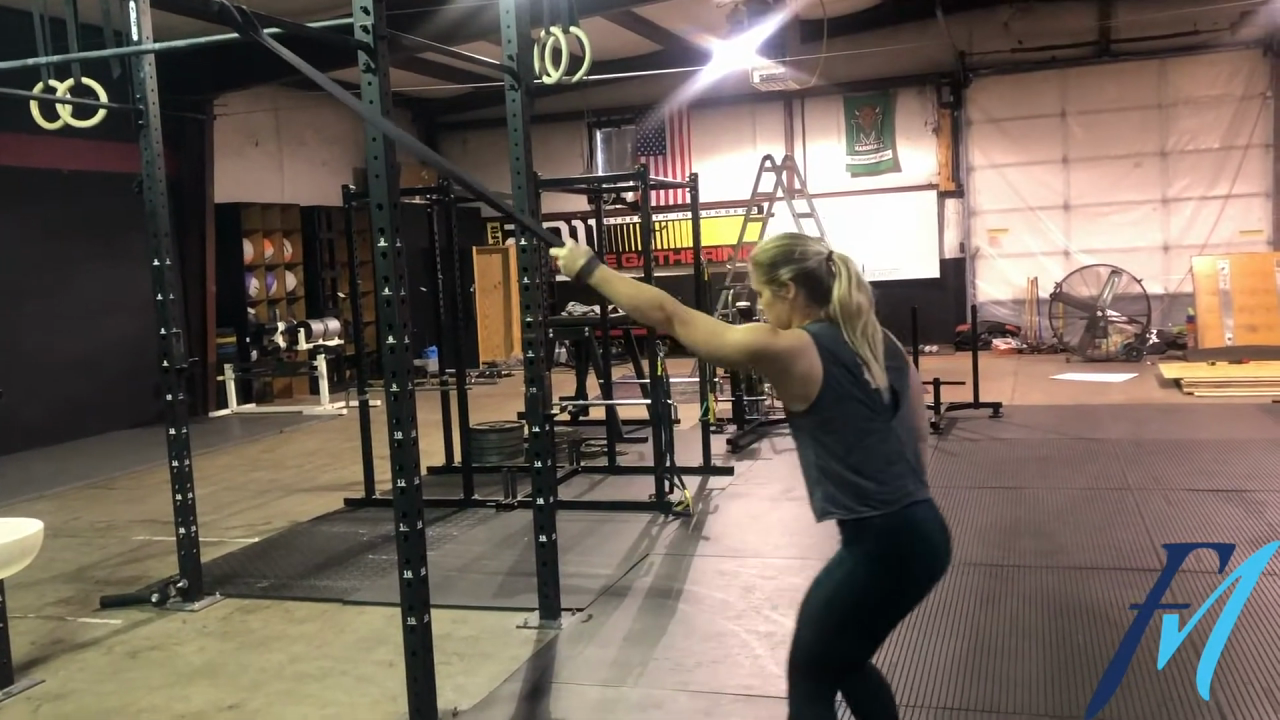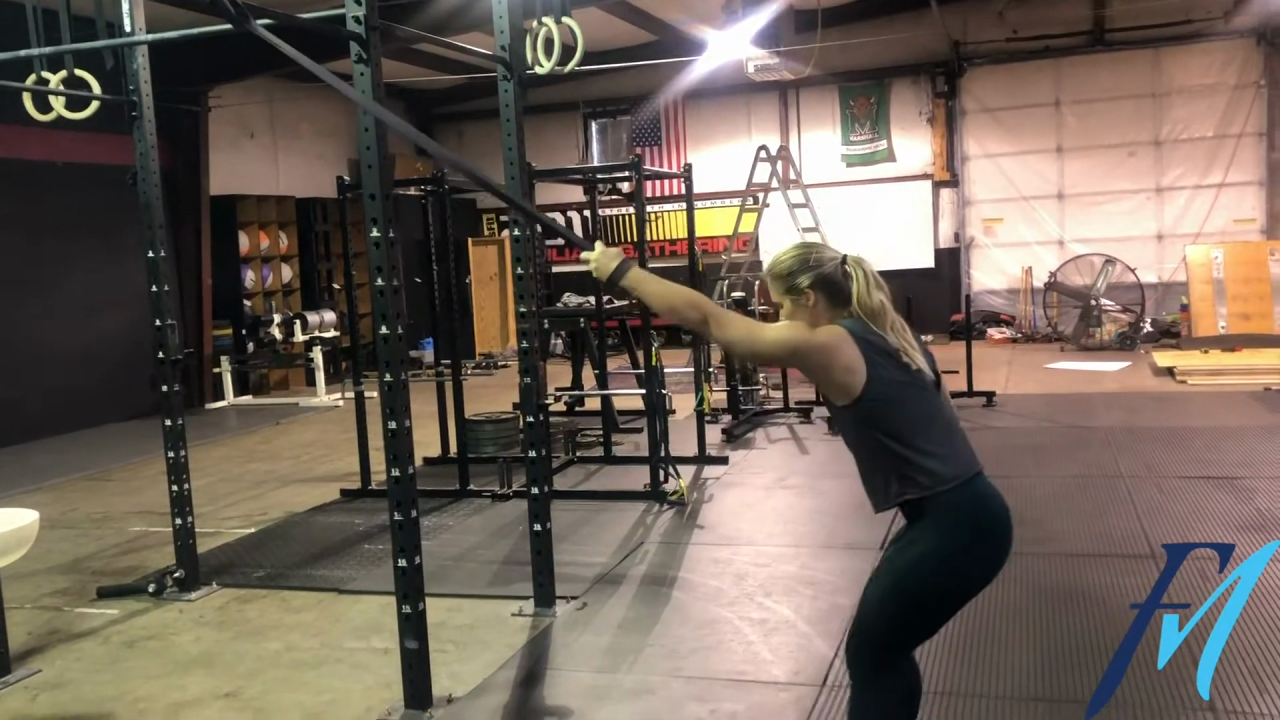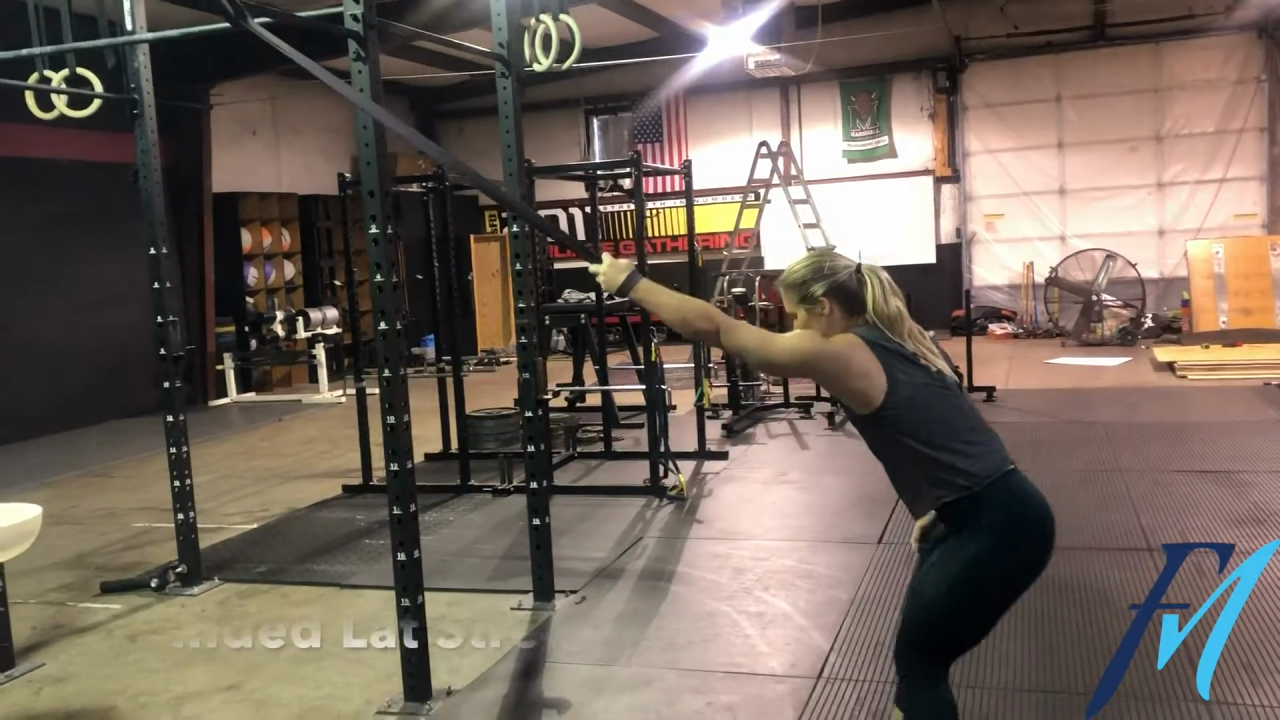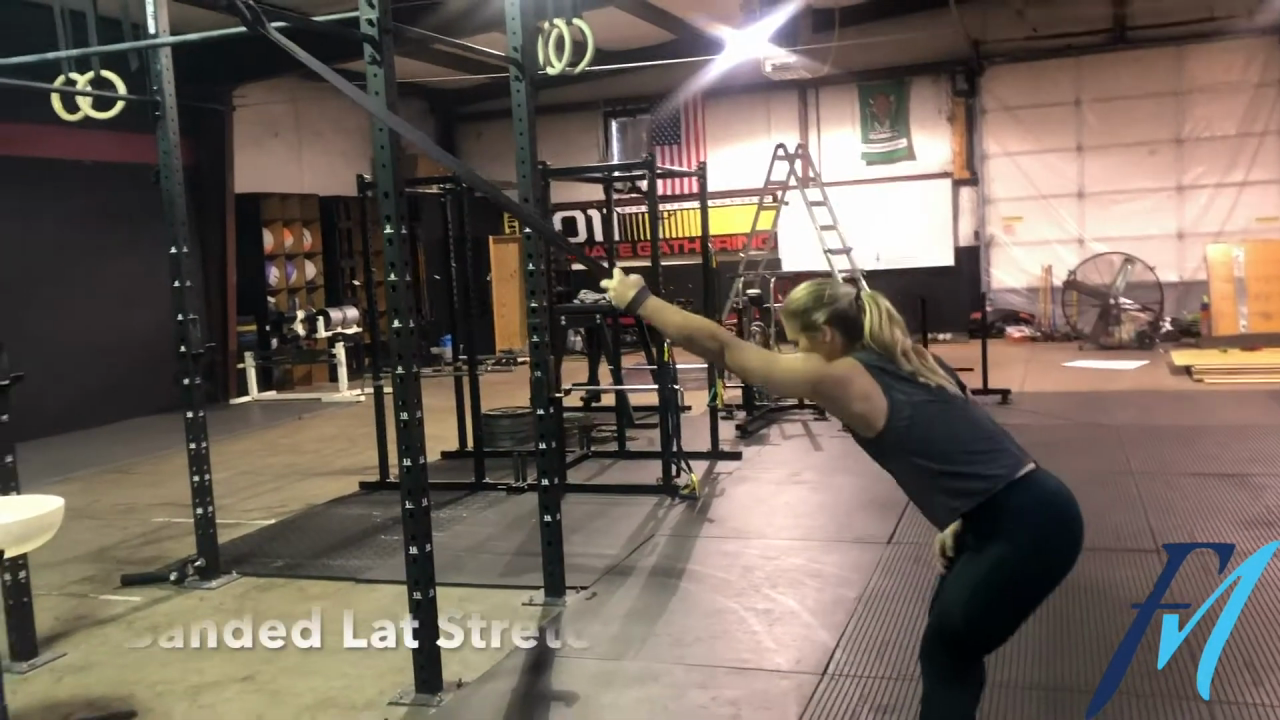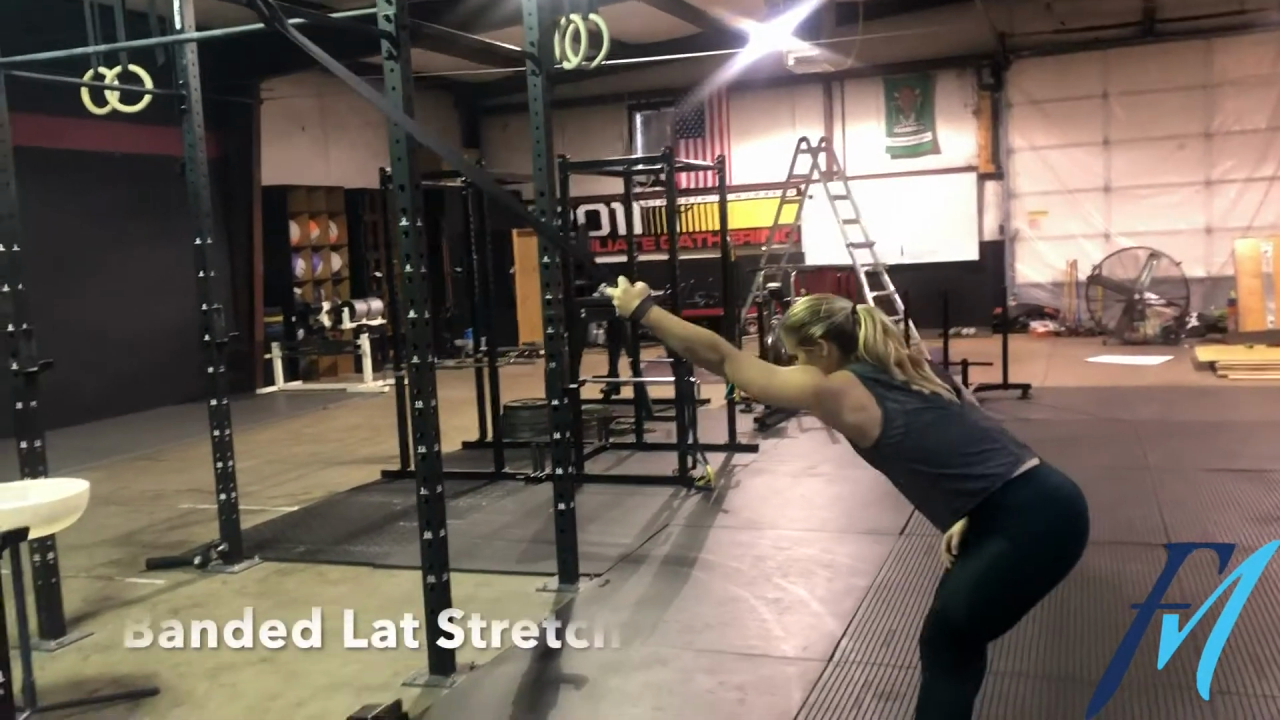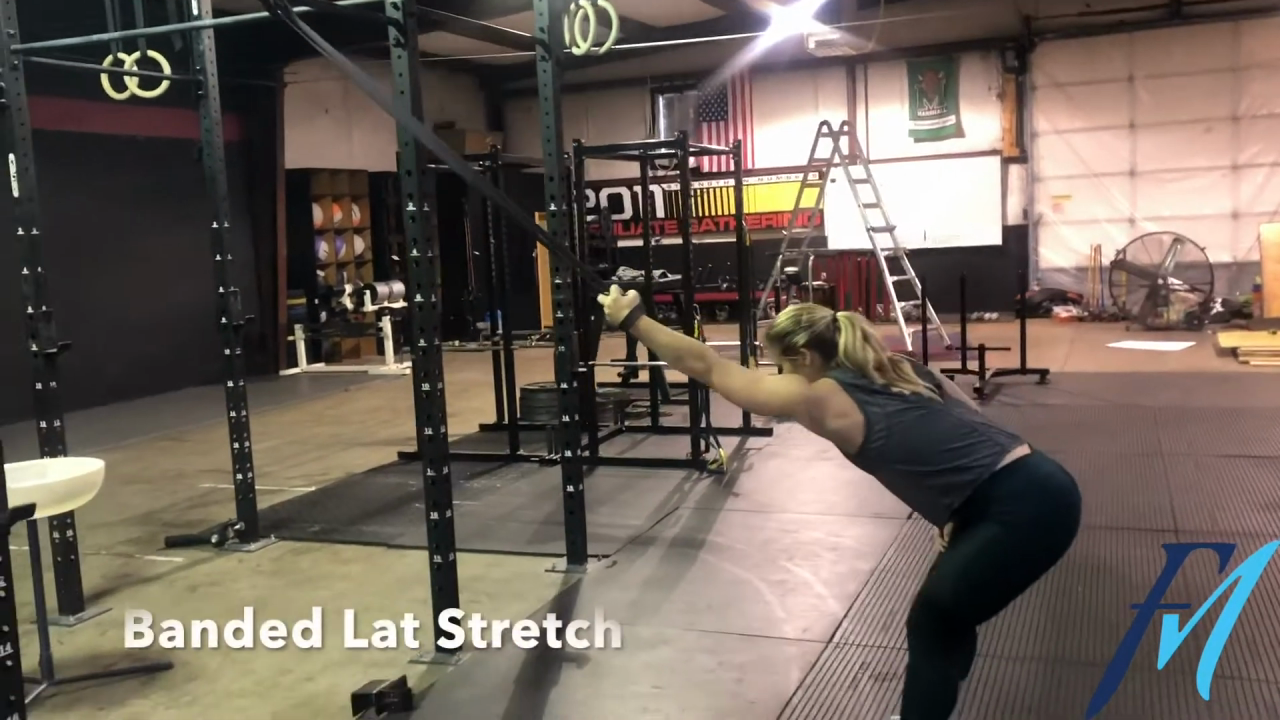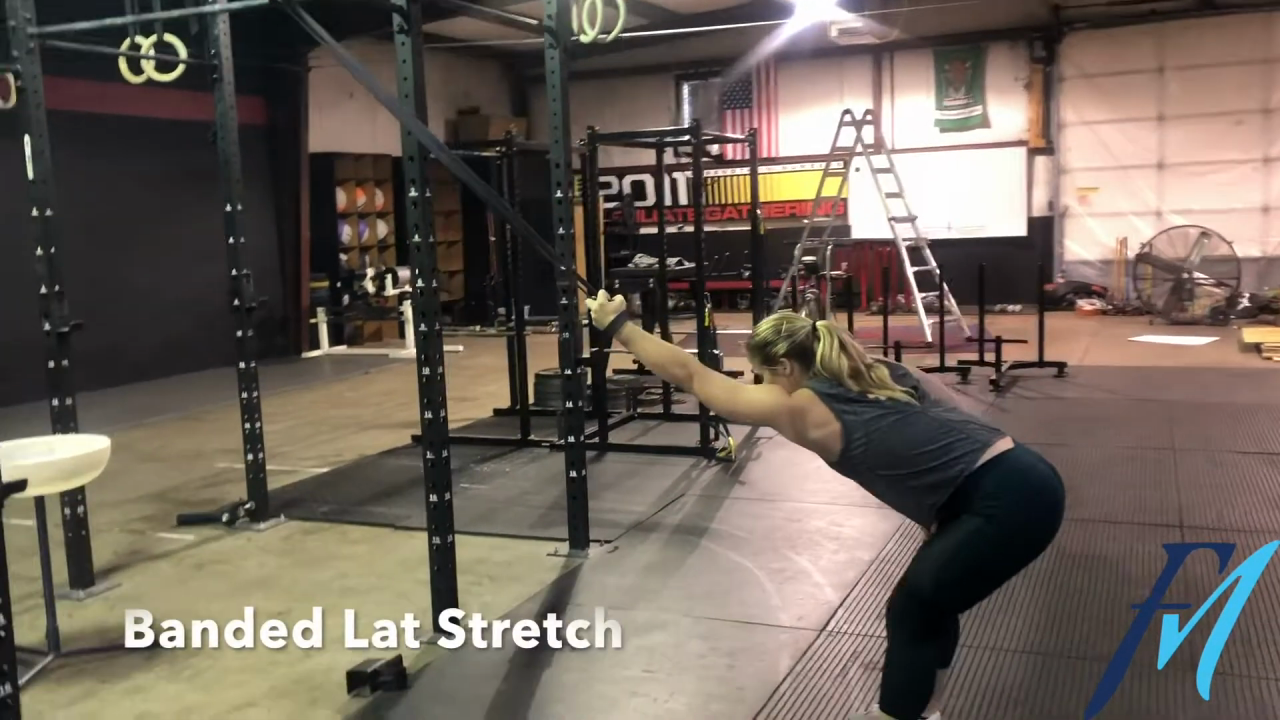
dt=0.3s
person 1, frame 1
left shoulder: (789, 352)
right shoulder: (882, 346)
left elbow: (670, 316)
right elbow: (916, 442)
left wrist: (589, 268)
left hip: (882, 544)
right hip: (917, 531)
left knee: (810, 680)
right knee: (840, 661)
person 1, frame 2
left shoulder: (826, 347)
right shoulder: (885, 336)
left elbow: (704, 317)
left wrist: (620, 270)
left hip: (958, 526)
right hip: (956, 513)
left knee: (869, 656)
right knee: (883, 647)
person 1, frame 3
left shoulder: (841, 355)
right shoulder: (900, 342)
left elbow: (717, 328)
left wrist: (629, 282)
right wrist: (935, 512)
left hip: (999, 526)
right hip: (980, 514)
left knee: (918, 657)
right knee: (918, 642)
person 1, frame 4
left shoulder: (842, 381)
right shoulder: (906, 361)
left elbow: (722, 347)
left wrist: (638, 300)
right wrist: (960, 520)
left hip: (1029, 525)
right hip: (1014, 510)
left knee: (946, 654)
right knee: (950, 639)
person 1, frame 5
left shoulder: (839, 393)
right shoulder: (907, 369)
left elbow: (722, 358)
left wrist: (642, 310)
right wrist: (968, 517)
left hip: (1034, 520)
right hip: (1028, 502)
left knee: (945, 644)
right knee: (953, 631)
person 1, frame 6
left shoulder: (821, 400)
right shoulder: (898, 370)
left elbow: (708, 366)
left wrist: (631, 319)
right wrist: (959, 514)
left hip: (1026, 506)
right hip: (1031, 485)
left knee: (932, 625)
right knee: (946, 614)
person 1, frame 7
left shoulder: (801, 410)
right shoulder: (881, 373)
left elbow: (691, 375)
left wrist: (617, 325)
right wrist: (943, 511)
left hip: (1011, 499)
right hip: (1019, 477)
left knee: (912, 614)
right knee: (928, 601)
